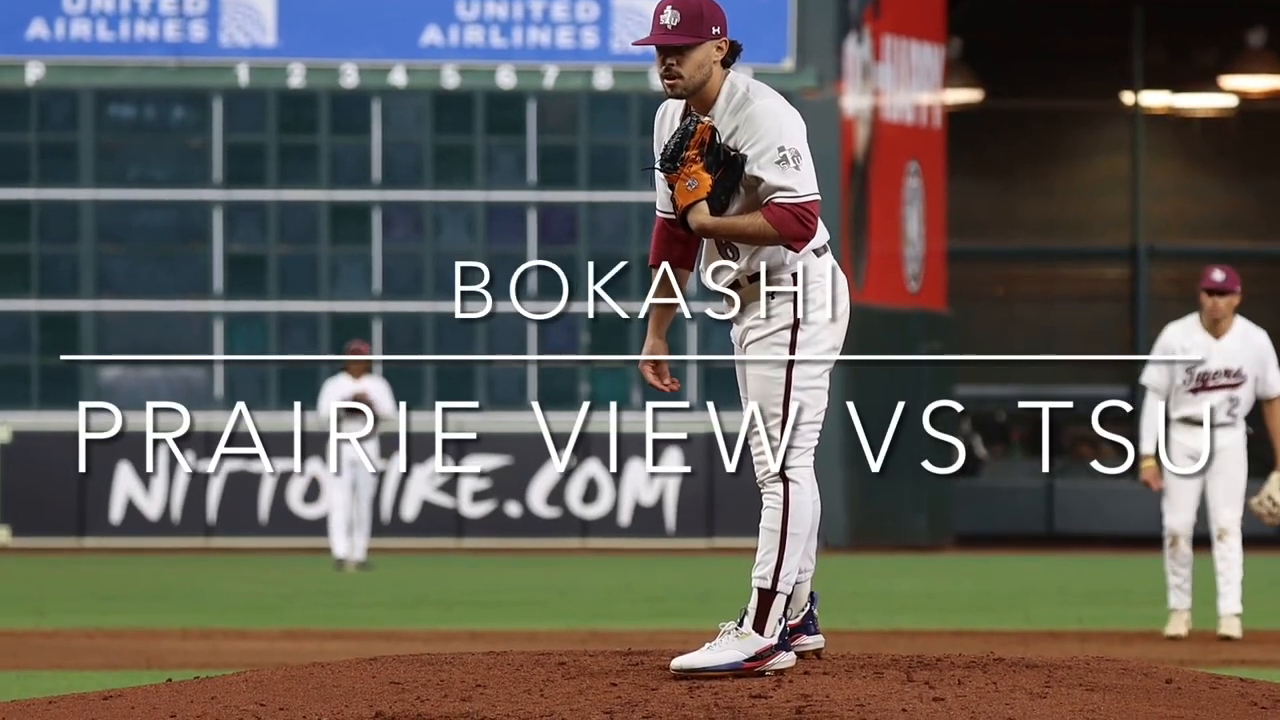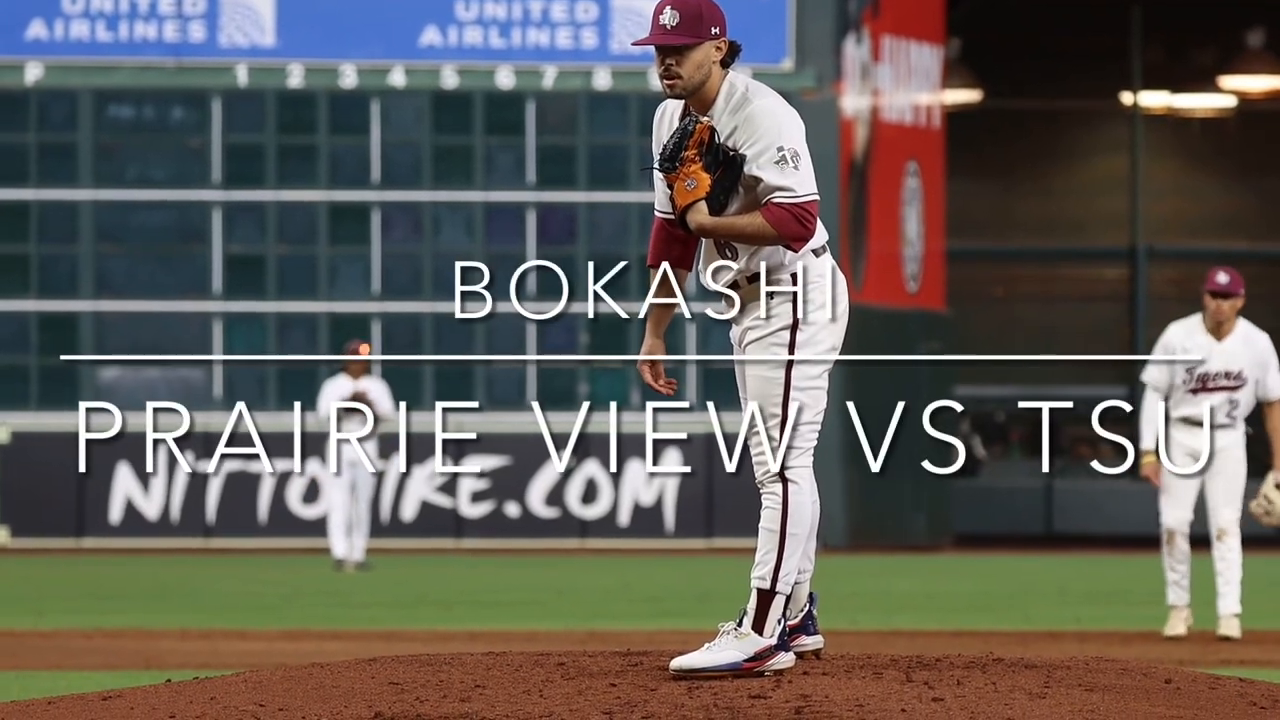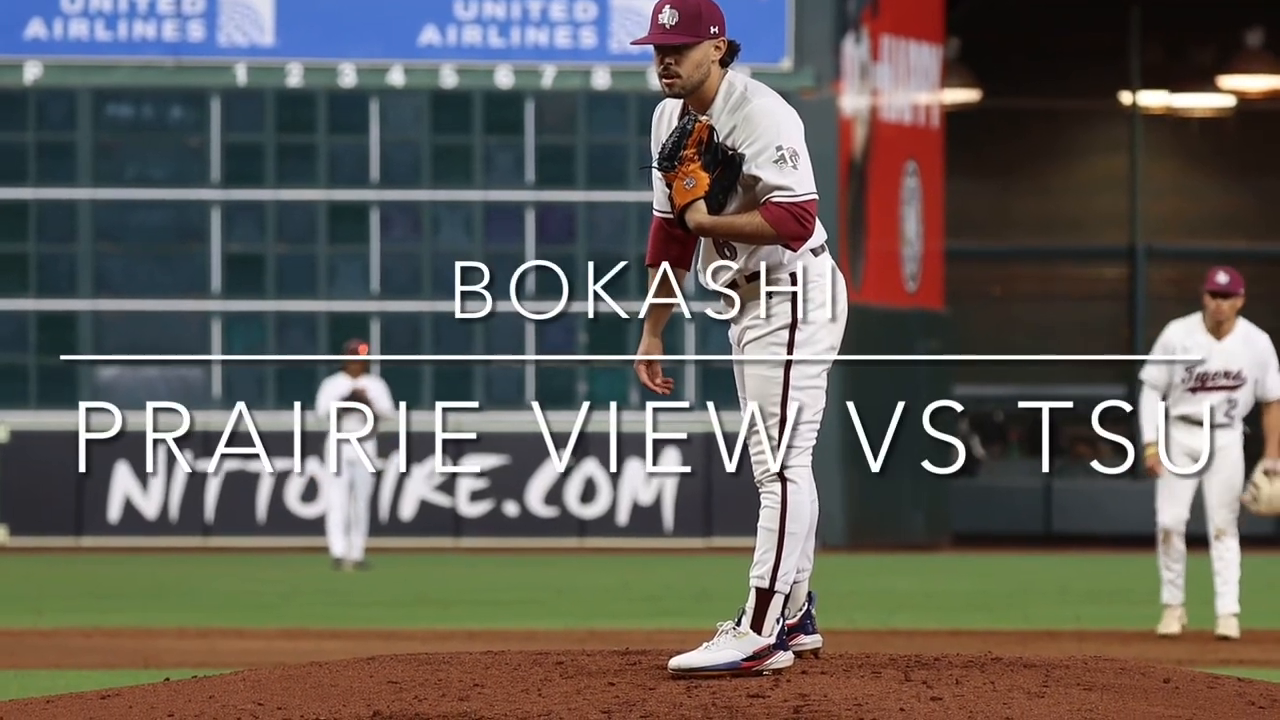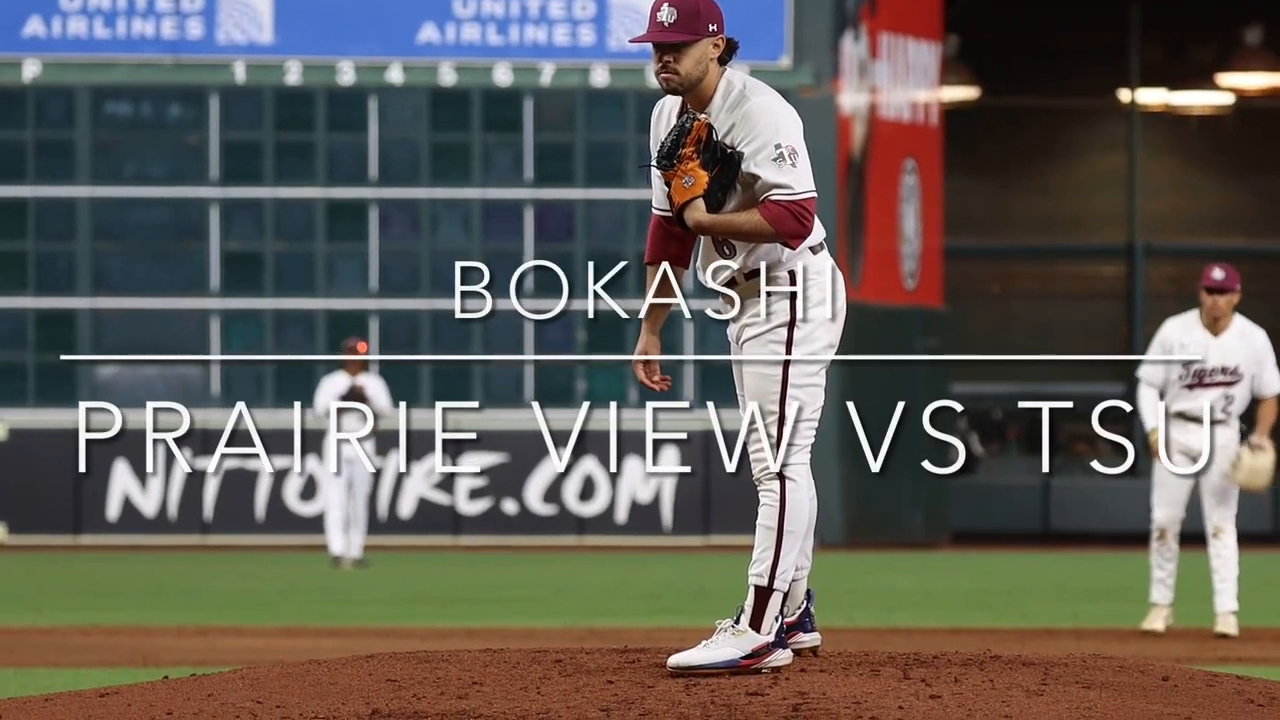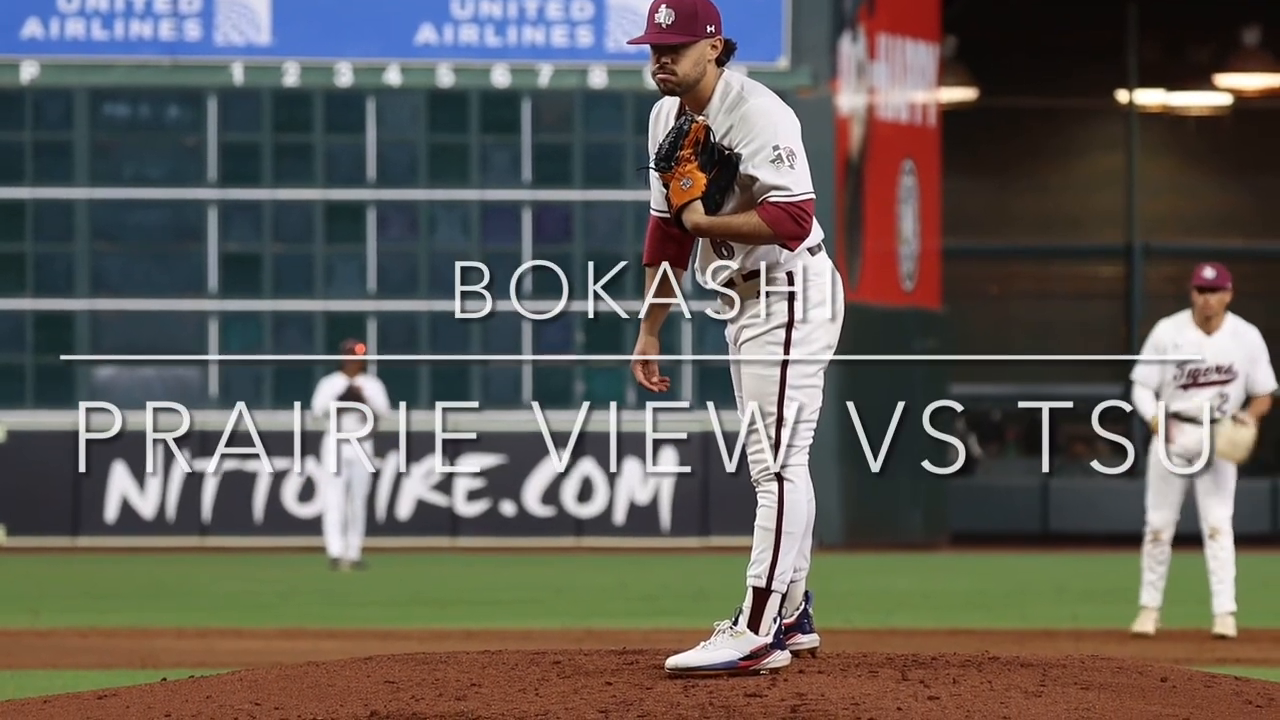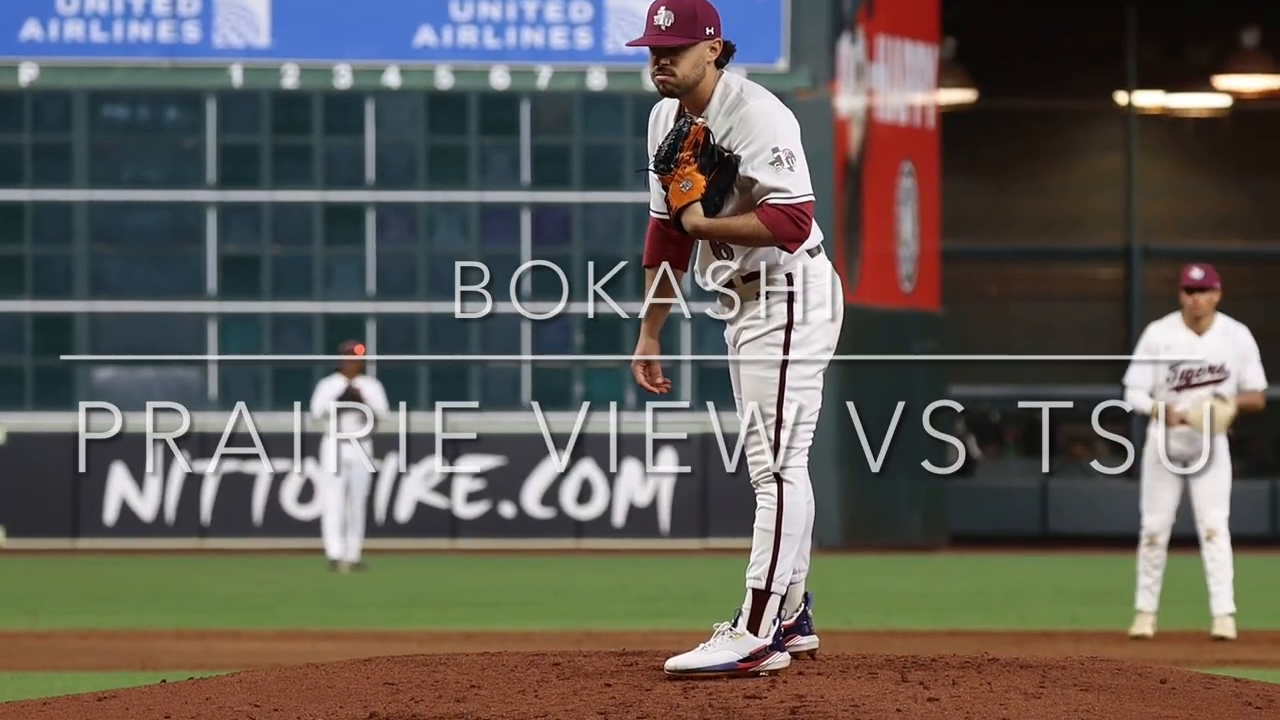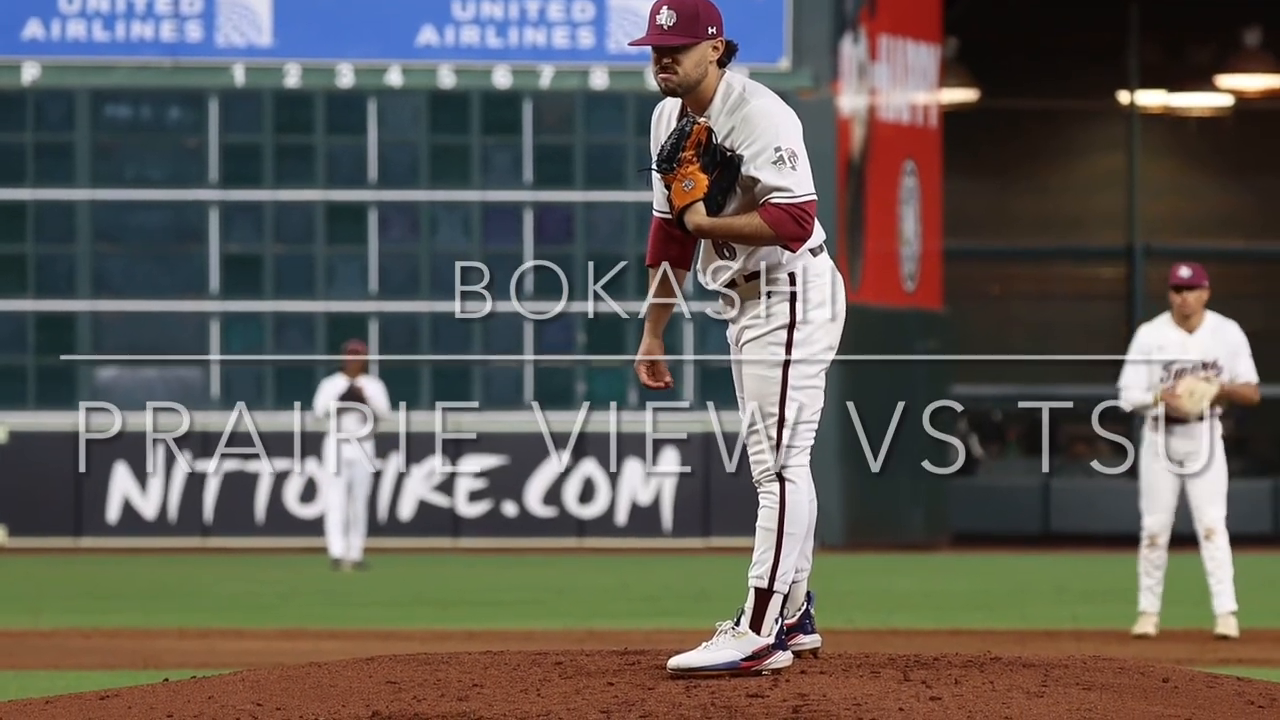
dt=0.1s
person 1, frame 1
left shoulder: (763, 114)
right shoulder: (671, 118)
left elbow: (798, 221)
right elbow: (672, 231)
left wrist: (709, 222)
right wrist: (656, 333)
left hip: (796, 296)
right hip: (748, 302)
left knee: (782, 464)
right knee: (778, 463)
left ankle: (764, 634)
right ankle: (796, 616)
person 1, frame 2
left shoulder: (761, 114)
right shoulder: (669, 118)
left elbow: (797, 220)
right elbow: (670, 232)
left wrist: (707, 222)
right wrist: (654, 333)
left hip: (795, 297)
right hip: (747, 301)
left knee: (782, 464)
right knee: (778, 463)
left ankle: (763, 634)
right ankle: (795, 616)
person 1, frame 3
left shoulder: (760, 113)
right shoulder: (668, 118)
left elbow: (796, 219)
right elbow: (669, 229)
left wrist: (706, 222)
right wrist: (652, 331)
left hip: (793, 295)
right hip: (745, 301)
left knee: (780, 463)
right knee: (776, 463)
left ankle: (761, 633)
right ankle: (794, 615)
person 1, frame 4
left shoulder: (759, 111)
right shoulder: (667, 115)
left elbow: (795, 217)
right elbow: (667, 228)
left wrist: (704, 220)
right wrist: (650, 329)
left hip: (792, 293)
right hip: (744, 298)
left knee: (779, 461)
right knee: (775, 461)
left ankle: (760, 630)
right ankle: (793, 613)
person 1, frame 5
left shoulder: (757, 112)
right shoulder: (665, 115)
left elbow: (792, 219)
right elbow: (665, 227)
left wrist: (702, 222)
right wrist: (649, 330)
left hip: (790, 295)
right hip: (741, 298)
left knee: (776, 462)
right knee: (774, 461)
left ankle: (758, 632)
right ankle: (791, 614)
person 1, frame 6
left shoulder: (756, 115)
right shoulder: (664, 118)
left elbow: (792, 221)
right elbow: (665, 230)
left wrist: (701, 224)
right wrist: (649, 332)
left hip: (789, 297)
right hip: (741, 300)
left knee: (776, 463)
right knee: (773, 463)
left ankle: (758, 634)
right ankle: (790, 616)
person 1, frame 7
left shoulder: (759, 114)
right shoulder: (667, 118)
left elbow: (795, 221)
right elbow: (669, 229)
left wrist: (705, 224)
right wrist: (653, 331)
left hip: (792, 296)
right hip: (744, 301)
left knee: (779, 462)
right knee: (774, 461)
left ankle: (761, 633)
right ankle: (793, 614)
person 2, frame 1
right shoulder: (1175, 336)
right elbow: (1154, 397)
right wrist: (1148, 456)
left hip: (1229, 439)
right hip: (1183, 438)
left knee: (1226, 526)
right knee: (1176, 526)
left ankle: (1230, 614)
right ankle: (1179, 610)
person 2, frame 2
right shoulder: (1177, 335)
right elbow: (1154, 395)
right wrist: (1148, 452)
left hip: (1228, 441)
right hip: (1182, 438)
left knee: (1225, 526)
right knee: (1174, 524)
left ankle: (1229, 615)
right ankle: (1179, 607)
person 2, frame 3
right shoulder: (1176, 334)
right elbow: (1151, 389)
right wrist: (1151, 443)
left hip: (1227, 439)
right hip: (1178, 436)
left knee: (1224, 525)
right knee: (1169, 522)
left ankle: (1228, 614)
right ankle: (1173, 607)
person 2, frame 4
right shoulder: (1173, 331)
right elbow: (1148, 387)
right wrist: (1154, 431)
left hip: (1223, 437)
right hip: (1176, 433)
left knee: (1220, 523)
right knee: (1164, 521)
left ankle: (1226, 612)
right ankle: (1160, 605)
person 2, frame 5
left shoulder: (1247, 337)
right shoulder: (1166, 331)
left elbow: (1266, 396)
right elbow: (1141, 389)
left wrist: (1249, 414)
right wrist: (1155, 419)
right hip: (1170, 436)
left knee: (1217, 524)
right knee: (1159, 523)
left ankle: (1225, 613)
right ankle: (1149, 608)
person 2, frame 6
left shoulder: (1238, 336)
right shoulder: (1157, 334)
left elbow: (1258, 396)
right elbow: (1134, 393)
left wrist: (1235, 400)
right wrist: (1157, 409)
left hip: (1212, 438)
right hip: (1164, 437)
left knee: (1213, 525)
right knee: (1155, 527)
left ankle: (1224, 614)
right ankle: (1146, 612)
person 2, frame 7
left shoulder: (1228, 332)
right shoulder: (1148, 335)
left elbow: (1253, 394)
right elbow: (1128, 398)
left wrist: (1225, 388)
right wrist: (1158, 398)
left hip: (1205, 435)
right hip: (1159, 437)
left knee: (1211, 524)
right knee: (1155, 528)
left ankle: (1226, 613)
right ankle: (1148, 612)
person 3, frame 1
left shoulder: (869, 39)
right shoulder: (851, 43)
left elbow: (870, 82)
right elbow: (849, 86)
left hip: (864, 116)
right hip: (853, 117)
left knee: (862, 189)
right knee: (852, 191)
left ankle: (861, 269)
right ankle: (855, 267)
person 3, frame 2
left shoulder: (866, 40)
right shoulder: (849, 43)
left elbow: (869, 82)
right elbow: (847, 85)
left hip: (863, 116)
right hip: (853, 116)
left knee: (861, 188)
right knee: (852, 188)
left ankle: (859, 269)
right ankle: (854, 270)
person 3, frame 3
left shoulder: (866, 40)
right shoulder: (849, 43)
left elbow: (867, 83)
right elbow: (847, 85)
left wrist: (863, 114)
left hip: (862, 116)
right hip: (851, 116)
left knee: (860, 187)
right knee: (851, 185)
left ankle: (859, 270)
right ankle: (853, 270)
person 3, frame 4
left shoulder: (864, 36)
right shoulder: (847, 40)
left elbow: (867, 78)
right elbow: (845, 82)
left hip: (861, 114)
right hip: (850, 114)
left knee: (859, 181)
right knee: (850, 182)
left ankle: (857, 266)
right ankle: (852, 266)
person 3, frame 5
left shoulder: (863, 37)
right shoulder: (846, 40)
left elbow: (865, 80)
right elbow: (843, 83)
left hip: (859, 114)
right hip: (848, 115)
left knee: (857, 184)
right knee: (847, 186)
left ankle: (855, 269)
right ankle: (850, 267)
person 3, frame 6
left shoulder: (861, 39)
right shoulder: (844, 42)
left elbow: (863, 81)
right elbow: (842, 85)
left hip: (858, 116)
right hip: (847, 116)
left knee: (856, 187)
right knee: (847, 186)
left ankle: (854, 269)
right ankle: (849, 269)
person 3, frame 7
left shoulder: (864, 38)
right shoulder: (847, 42)
left elbow: (866, 81)
right elbow: (845, 84)
left wrist: (862, 109)
left hip: (860, 114)
right hip: (849, 115)
left knee: (858, 185)
right knee: (849, 185)
left ankle: (857, 267)
right ankle: (851, 267)
person 4, frame 1
left shoulder: (379, 384)
right shoulder: (333, 384)
left elbow: (390, 413)
right elbow: (324, 414)
left wrist: (369, 403)
right wrist: (345, 406)
left hip: (368, 447)
right hip: (341, 446)
left knee: (364, 503)
right knee: (340, 501)
left ankle: (359, 556)
right ankle: (341, 555)
person 4, frame 2
left shoulder: (378, 385)
right shoulder: (332, 384)
left elbow: (389, 413)
right elbow: (324, 413)
left wrist: (369, 402)
right wrist: (345, 404)
left hip: (367, 448)
right hip: (340, 447)
left knee: (363, 503)
right knee: (338, 501)
left ankle: (358, 556)
right ankle: (340, 555)
person 4, frame 3
left shoulder: (376, 384)
right shoulder: (331, 383)
left elbow: (388, 412)
right elbow: (322, 412)
left wrist: (368, 400)
right wrist: (343, 401)
left hip: (365, 446)
right hip: (338, 445)
left knee: (361, 502)
right knee: (337, 500)
left ankle: (357, 555)
right ankle: (338, 554)
person 4, frame 4
left shoulder: (375, 382)
right shoulder: (330, 381)
left elbow: (386, 410)
right elbow: (320, 409)
left wrist: (366, 397)
right wrist: (342, 399)
left hip: (364, 445)
right hip: (337, 443)
left knee: (359, 500)
right knee: (335, 498)
left ankle: (355, 553)
right ankle: (337, 552)
person 4, frame 5
left shoulder: (373, 384)
right shoulder: (328, 383)
left elbow: (384, 411)
right elbow: (318, 411)
left wrist: (364, 397)
right wrist: (340, 398)
left hip: (362, 446)
right hip: (335, 445)
left knee: (358, 502)
right knee: (334, 500)
left ankle: (354, 554)
right ankle: (335, 554)
person 4, frame 6
left shoulder: (372, 386)
right shoulder: (327, 384)
left elbow: (382, 413)
right elbow: (317, 412)
left wrist: (363, 398)
right wrist: (339, 400)
left hip: (361, 448)
right hip: (334, 446)
left knee: (357, 503)
right knee: (333, 502)
left ankle: (353, 556)
right ankle: (335, 555)
person 4, frame 7
left shoulder: (375, 385)
right shoulder: (330, 384)
left elbow: (384, 413)
right elbow: (319, 411)
left wrist: (365, 397)
right wrist: (342, 399)
left hip: (364, 447)
right hip: (337, 445)
left knee: (360, 503)
right knee: (335, 501)
left ankle: (356, 556)
right ankle: (337, 555)
